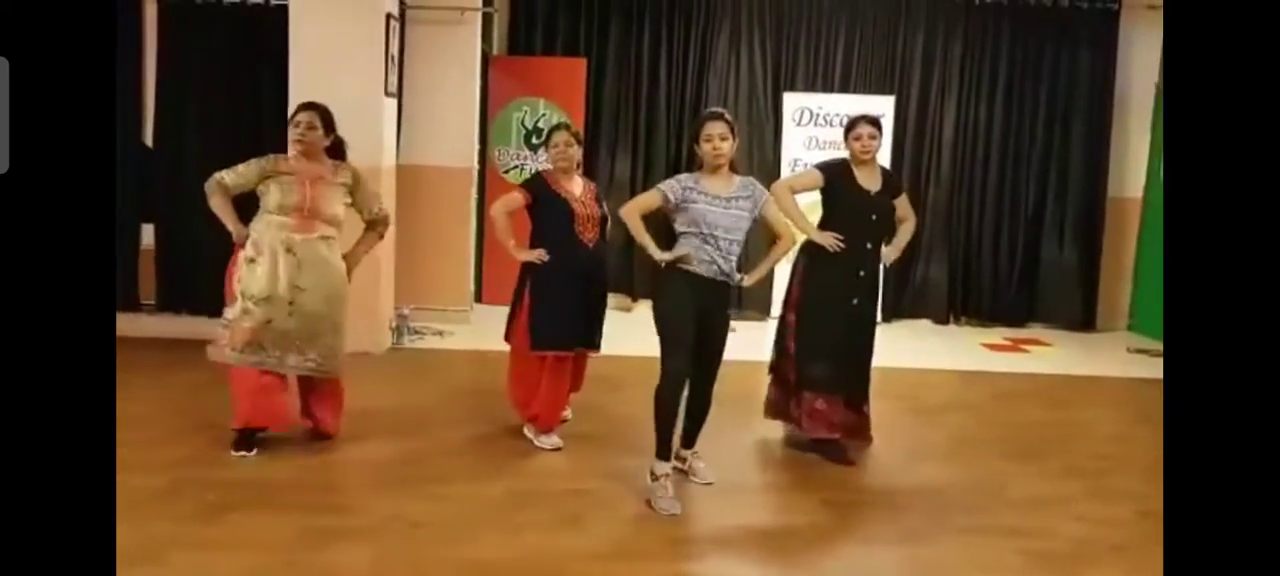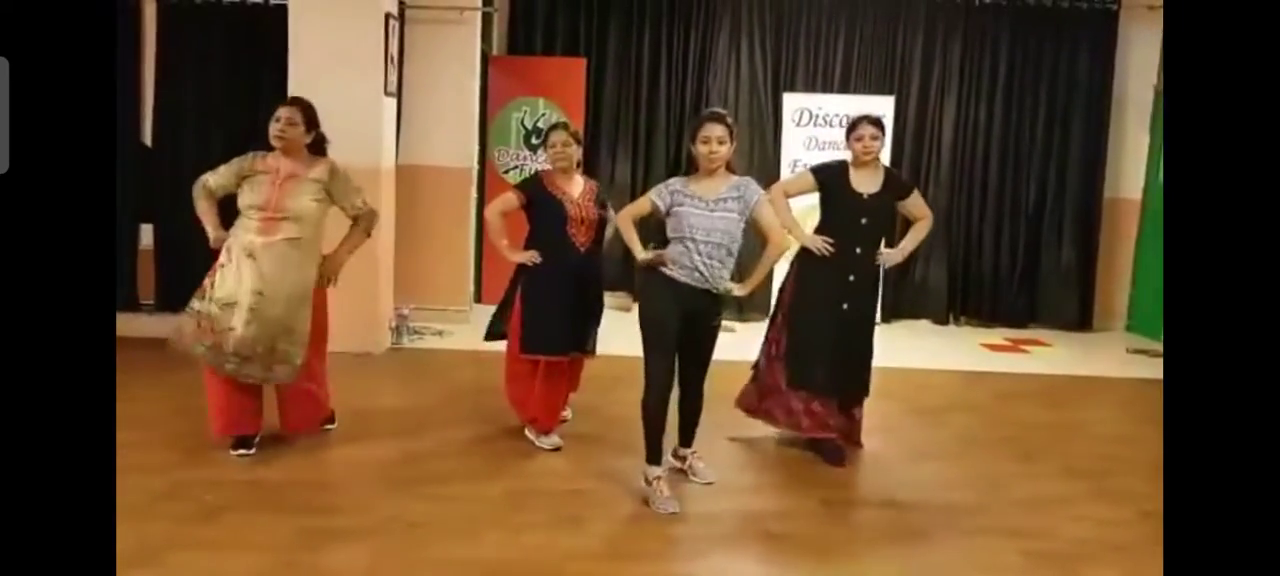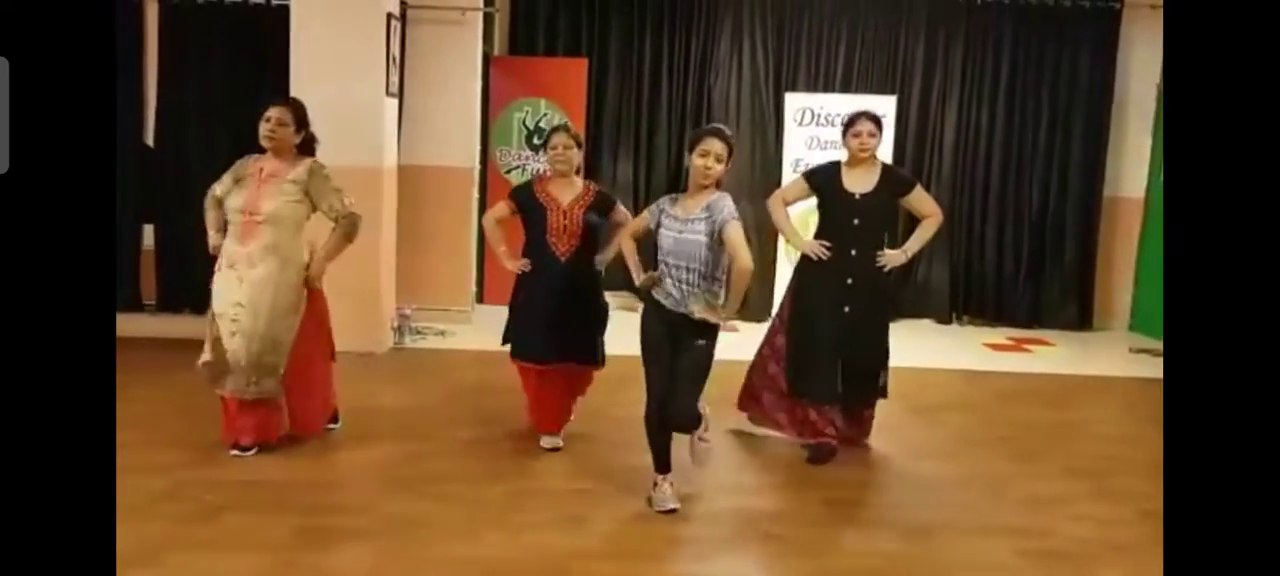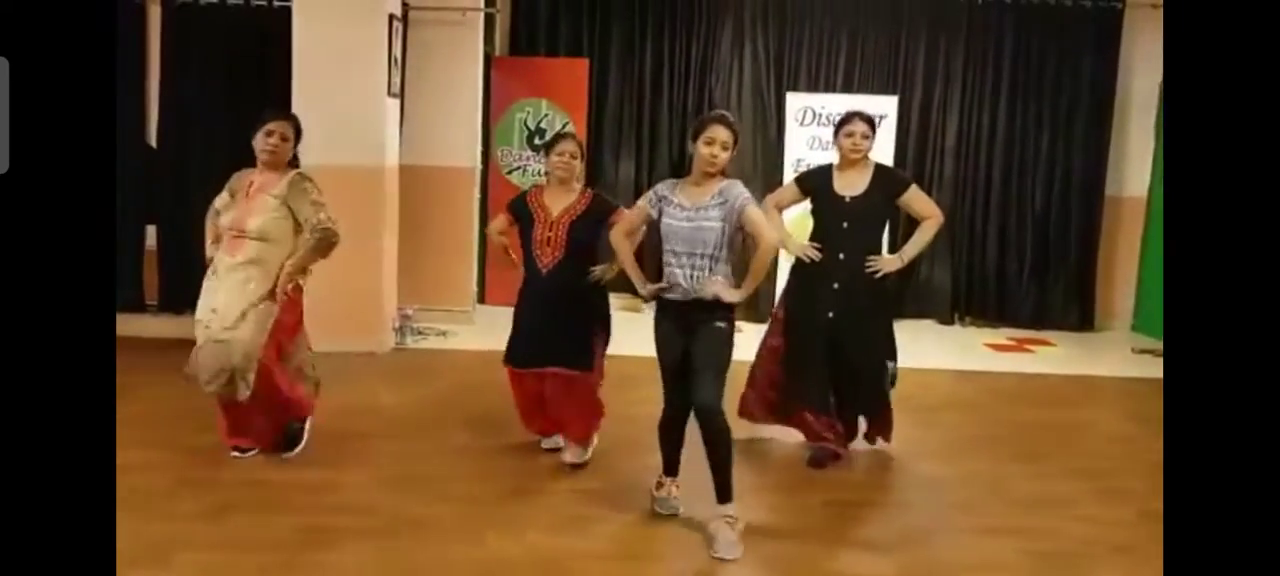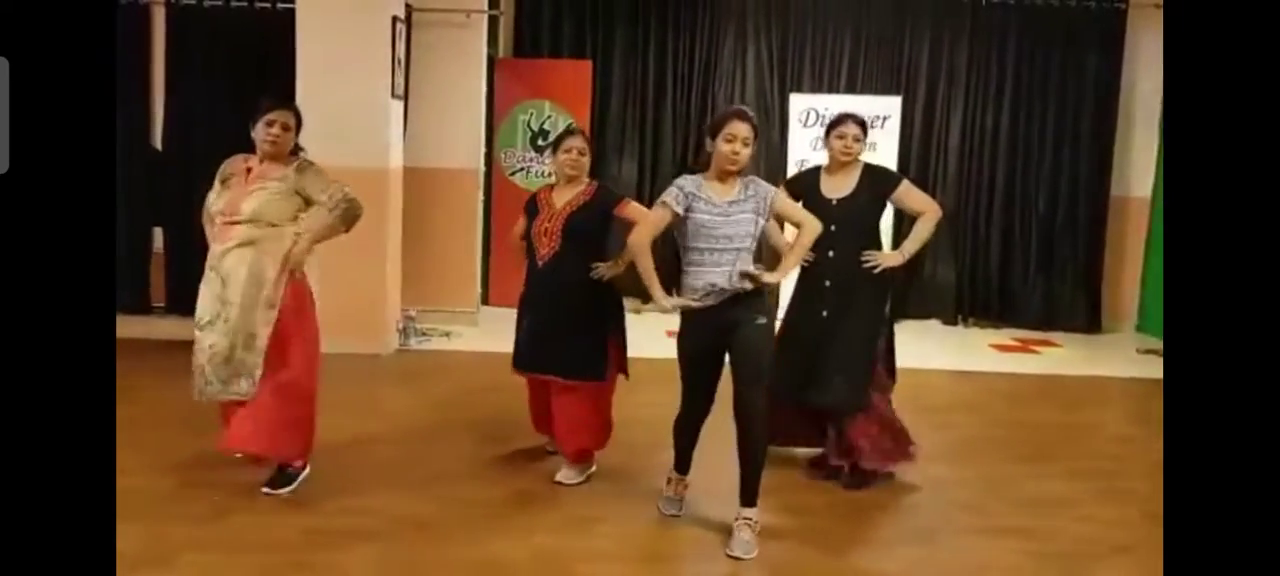
dt=0.3s
person 1, frame 1
left shoulder: (750, 189)
right shoulder: (683, 185)
left elbow: (785, 236)
right elbow: (630, 210)
left wrist: (753, 277)
right wrist: (656, 253)
left hip: (719, 292)
right hip: (680, 284)
left knee: (704, 379)
right knee: (675, 372)
left ankle: (686, 452)
right ankle: (660, 470)
person 1, frame 2
left shoulder: (744, 189)
right shoulder: (675, 188)
left elbow: (778, 239)
right elbow: (625, 216)
left wrist: (746, 286)
right wrist: (641, 254)
left hip: (707, 298)
right hip: (664, 288)
left knee: (693, 381)
right knee: (659, 379)
left ankle: (684, 452)
right ankle: (653, 474)
person 1, frame 3
left shoulder: (721, 206)
right shoulder: (665, 205)
left elbow: (743, 263)
right elbow: (628, 235)
left wrist: (726, 312)
right wrist: (638, 276)
left hip: (699, 322)
right hip: (658, 314)
left knee: (682, 405)
right knee: (658, 400)
left ankle: (698, 424)
right ankle: (663, 478)
person 1, frame 4
left shoulder: (733, 193)
right shoulder: (664, 192)
left elbow: (768, 240)
right elbow: (619, 232)
left wrist: (741, 291)
right wrist: (641, 284)
left hip: (714, 315)
right hip: (670, 312)
left knee: (707, 403)
right knee: (675, 404)
left ankle: (726, 512)
right ankle: (668, 480)
person 1, frame 5
left shoulder: (757, 191)
right shoulder: (686, 188)
left elbow: (810, 225)
right elbow: (639, 238)
left wrist: (778, 273)
right wrist: (659, 296)
left hip: (749, 312)
right hip: (700, 314)
left knee: (751, 412)
right knee: (695, 405)
left ankle: (748, 516)
right ankle: (677, 479)
person 2, frame 1
left shoulder: (347, 177)
right shoulder: (270, 166)
left elbow: (379, 219)
right elbow: (216, 185)
left wrist: (354, 256)
right wrist: (234, 227)
left hip: (319, 274)
right hip: (264, 267)
left knee: (316, 349)
right knee: (254, 344)
left ankle: (324, 420)
right ankle: (252, 424)
person 2, frame 2
left shoulder: (326, 172)
right shoulder: (251, 164)
left elbow: (366, 216)
right elbow: (204, 187)
left wrist: (339, 257)
right wrist: (213, 229)
left hip: (295, 274)
right hip: (240, 269)
left knee: (295, 352)
right knee: (231, 347)
left ankle: (317, 414)
right ankle: (244, 427)
person 2, frame 3
left shoulder: (311, 172)
right shoulder: (245, 166)
left elbow: (349, 220)
right elbow: (215, 197)
left wrist: (319, 263)
right wrist: (214, 235)
left hip: (284, 280)
right hip: (234, 276)
left knee: (293, 356)
right knee: (239, 354)
left ankle: (321, 413)
right ankle: (250, 431)
person 2, frame 4
left shoulder: (296, 185)
right shoulder: (239, 180)
left elbow: (326, 235)
right elbow: (215, 212)
left wrist: (290, 272)
right wrist: (210, 248)
left hip: (265, 291)
right hip: (223, 286)
left knee: (255, 360)
right knee: (220, 357)
left ankle: (295, 414)
right ankle: (248, 433)
person 2, frame 5
left shoulder: (299, 172)
right shoulder: (231, 167)
left elbow: (348, 207)
right elbow: (209, 211)
left wrist: (305, 243)
right wrist: (214, 246)
left hip: (271, 284)
right hip: (223, 283)
left knee: (275, 367)
right knee: (231, 361)
left ankle: (291, 457)
right ankle: (248, 437)
person 3, frame 1
left shoulder: (889, 182)
right shoulder: (833, 172)
left elbow: (907, 220)
right elbow: (781, 188)
left wrist: (894, 249)
right wrist: (810, 231)
left hip: (864, 277)
right hip: (824, 271)
left knee: (853, 352)
right knee: (821, 347)
left ankle: (845, 425)
right ankle: (822, 431)
person 3, frame 2
left shoulder: (895, 183)
right shoulder: (830, 173)
left elbow: (924, 218)
right elbow: (777, 192)
left wrist: (901, 252)
right wrist: (800, 235)
left hip: (863, 280)
right hip: (819, 274)
left knee: (851, 355)
right knee: (816, 349)
left ankle: (840, 427)
right ankle: (820, 431)
person 3, frame 3
left shoulder: (895, 180)
right shoulder: (824, 175)
left elbow: (933, 215)
right elbow: (776, 201)
left wrist: (905, 253)
right wrist: (797, 240)
left hip: (869, 283)
right hip: (821, 279)
left knee: (862, 360)
right knee: (816, 356)
left ankle: (851, 430)
right ankle: (824, 434)
person 3, frame 4
left shoulder: (889, 180)
right shoulder: (816, 178)
left elbow: (933, 217)
right elbow: (770, 205)
left wrist: (901, 258)
right wrist: (790, 243)
left hip: (864, 288)
right hip: (814, 283)
left knee: (861, 367)
right knee: (811, 362)
left ankle: (855, 425)
right ankle: (826, 438)
person 3, frame 5
left shoulder: (878, 179)
right shoulder: (805, 181)
left elbow: (931, 211)
left wrist: (901, 254)
right wrist: (786, 247)
left hip: (862, 290)
right hip: (815, 287)
left knee: (849, 374)
right knee: (805, 368)
left ankle: (863, 456)
right ankle: (832, 449)
person 4, frame 1
left shoulder: (590, 188)
right shoulder: (540, 184)
left elbow: (604, 221)
right elbow: (498, 210)
right wrist: (517, 250)
left hip: (587, 283)
right hip: (549, 279)
left knee: (574, 348)
right knee: (545, 350)
left ankle: (558, 404)
right ankle: (539, 422)
person 4, frame 2
left shoulder: (592, 189)
right shoulder: (536, 185)
left elbow: (608, 222)
right elbow: (493, 211)
left wrist: (595, 251)
right wrist: (510, 251)
left hip: (582, 285)
right hip: (543, 281)
left knee: (570, 351)
right knee: (541, 352)
left ankle: (556, 405)
right ankle: (539, 423)
person 4, frame 3
left shoulder: (595, 196)
right shoulder: (530, 191)
left elbow: (628, 224)
right elbow: (490, 220)
left wrist: (608, 254)
right wrist: (507, 259)
left hip: (581, 293)
right hip: (538, 293)
left knee: (578, 359)
right knee: (541, 361)
left ankle: (563, 409)
right ankle: (549, 426)
person 4, frame 4
left shoulder: (594, 204)
right shoulder: (526, 201)
right elbow: (494, 230)
left wrist: (612, 265)
right wrist: (516, 262)
left hip: (580, 304)
right hip: (535, 303)
left knee: (573, 374)
right knee: (529, 371)
left ankle: (582, 437)
right ankle: (548, 428)
person 4, frame 5
left shoulder: (600, 196)
right shoulder: (538, 199)
left elbow: (646, 221)
right elbow: (517, 236)
left wrist: (621, 263)
right wrist: (536, 263)
left hip: (586, 301)
right hip: (541, 301)
left knee: (580, 377)
right knee: (542, 374)
left ankle: (581, 456)
right ankle: (554, 433)
